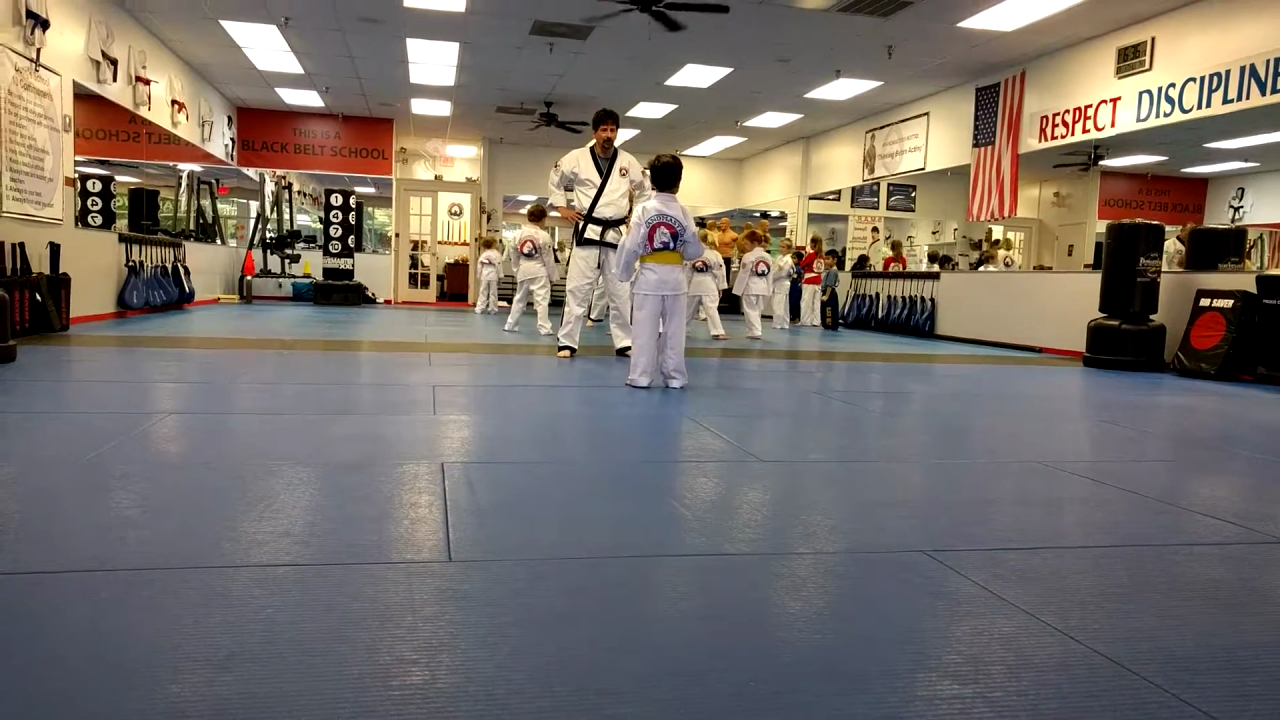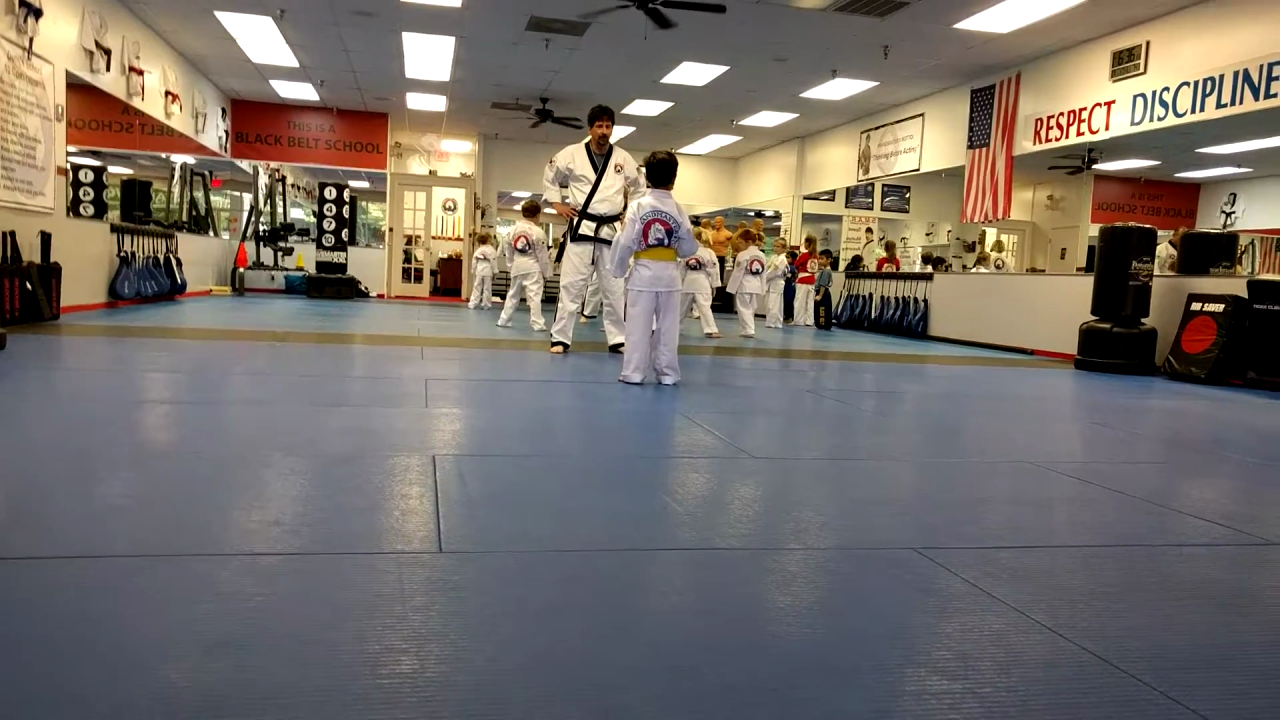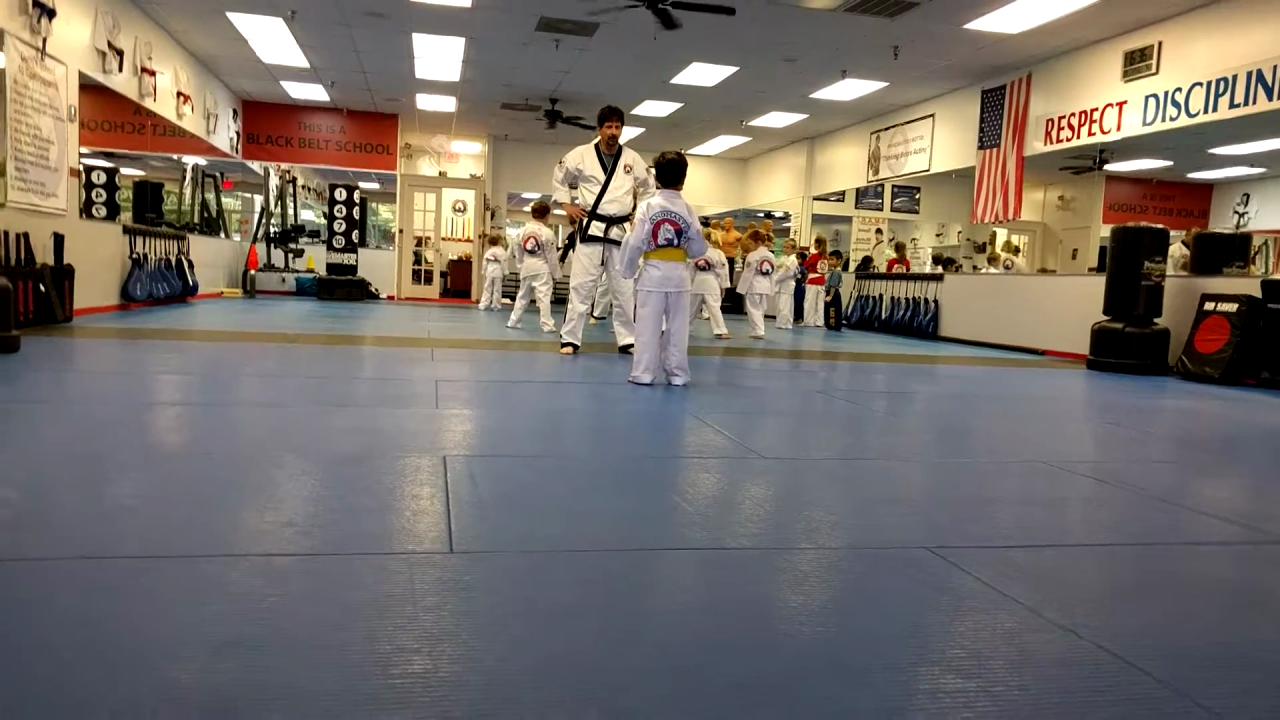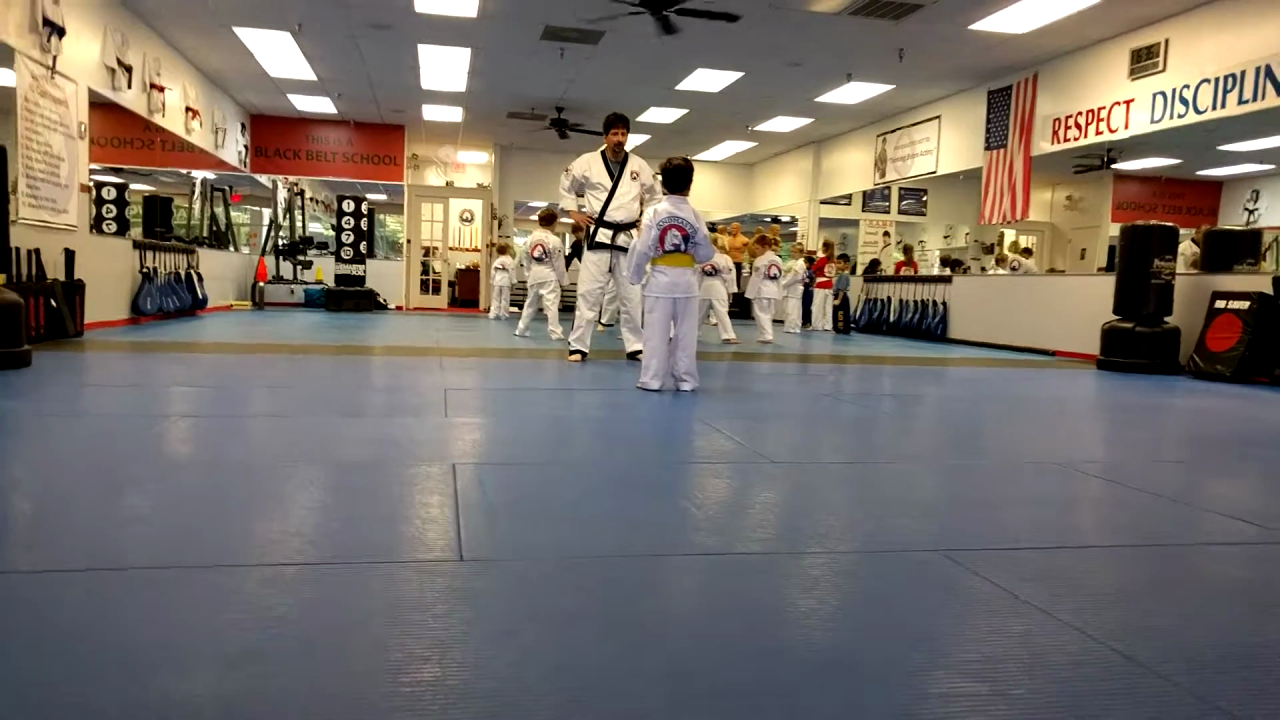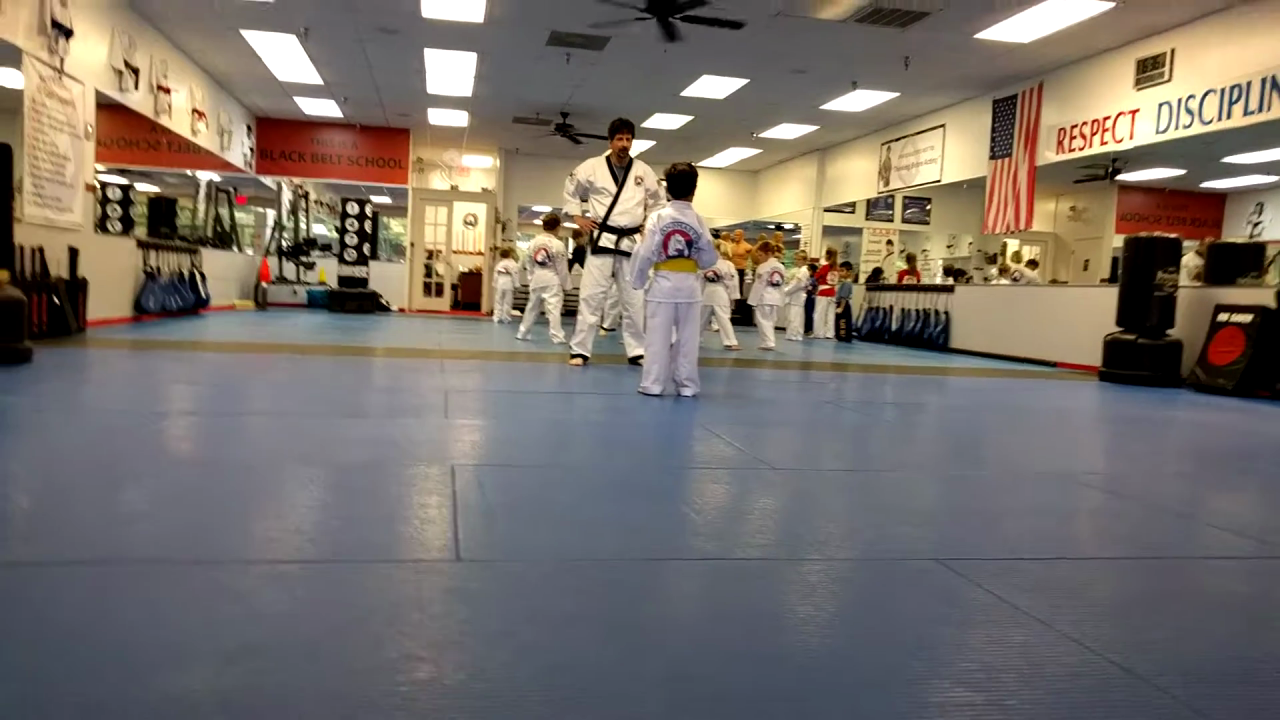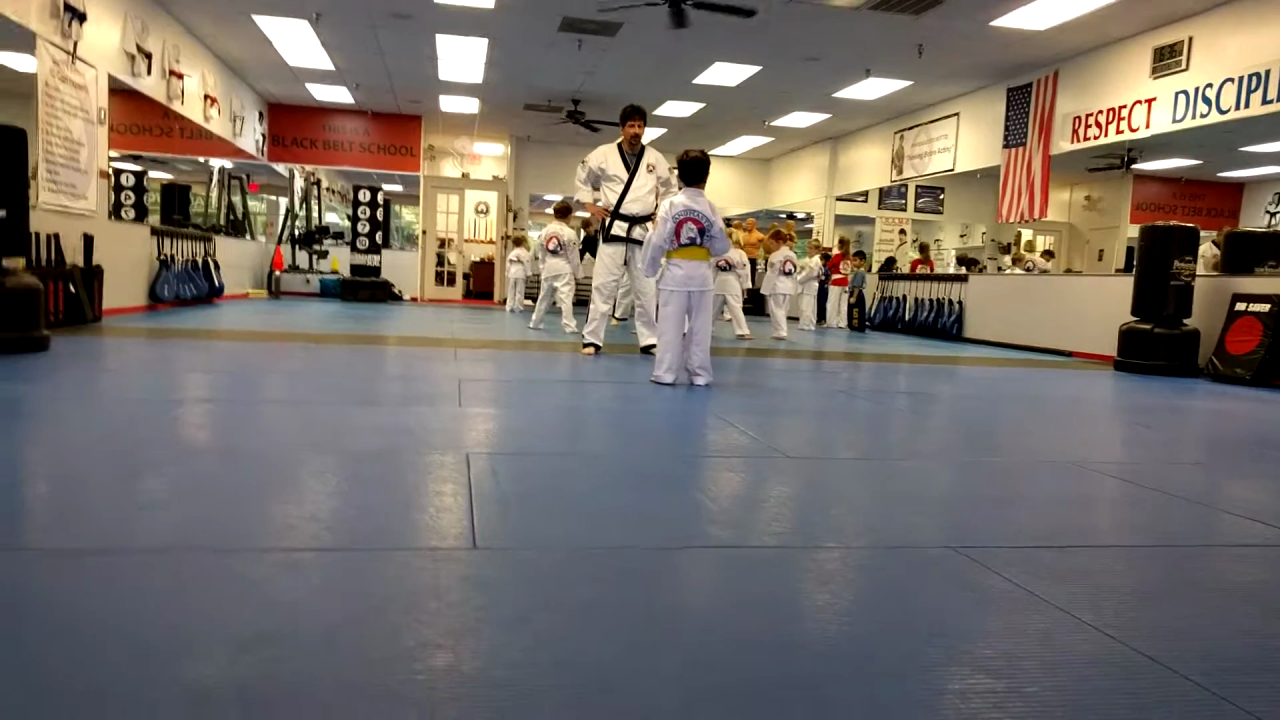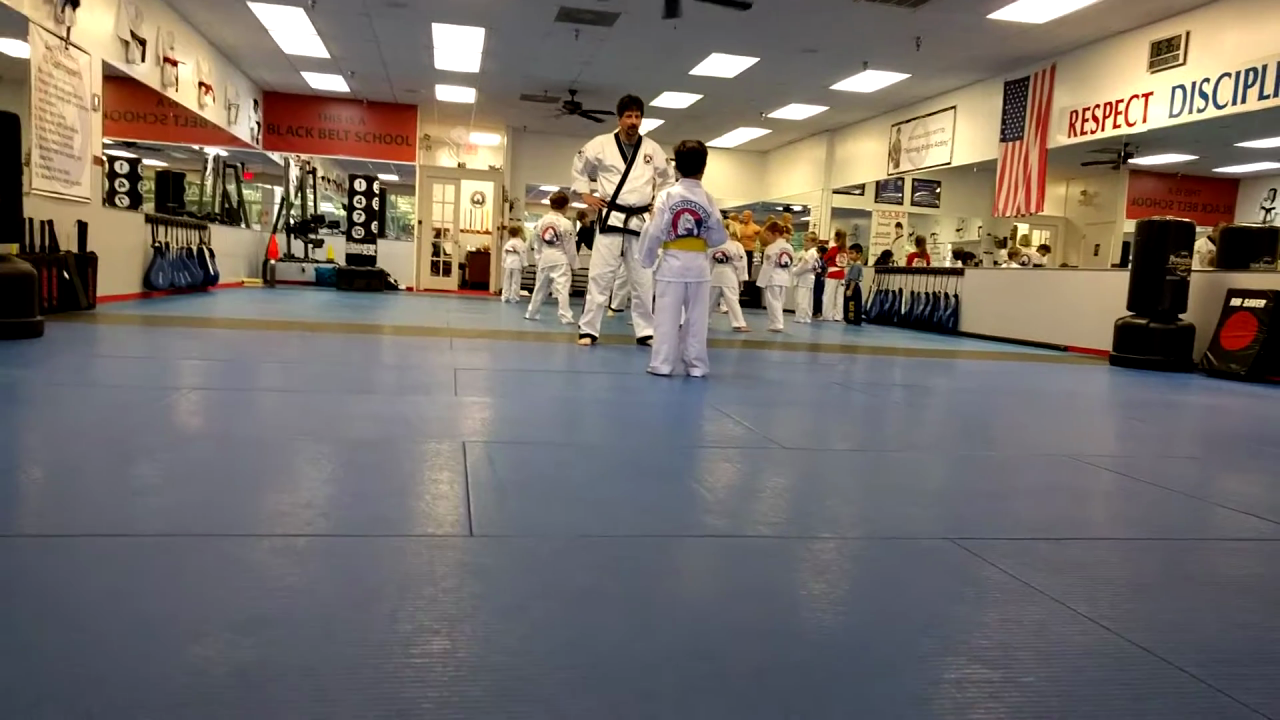
dt=0.1s
person 1, frame 1
left shoulder: (628, 162)
right shoulder: (577, 158)
left elbow: (644, 191)
right elbow: (555, 181)
right wrist: (563, 208)
left hip: (618, 233)
right hip: (588, 232)
left knee: (620, 292)
right knee: (578, 289)
left ankle: (624, 342)
right ankle: (567, 342)
person 1, frame 2
left shoulder: (623, 158)
right shoulder: (572, 154)
left elbow: (639, 188)
right elbow: (550, 177)
right wrist: (558, 204)
left hip: (612, 230)
right hip: (582, 228)
left knee: (614, 289)
right knee: (572, 285)
left ankle: (617, 339)
right ankle: (560, 337)
person 1, frame 3
left shoulder: (633, 159)
right shoulder: (581, 155)
left elbow: (648, 188)
right elbow: (559, 178)
right wrist: (567, 205)
left hip: (622, 230)
right hip: (592, 228)
left knee: (624, 289)
right knee: (581, 285)
left ankle: (627, 340)
right ankle: (570, 339)
person 1, frame 4
left shoulder: (639, 165)
right shoulder: (588, 162)
left elbow: (654, 195)
right elbow: (566, 186)
right wrist: (574, 212)
left hip: (629, 237)
right hip: (599, 236)
left knee: (632, 295)
right knee: (589, 292)
left ankle: (635, 346)
right ankle: (578, 345)
person 1, frame 5
left shoulder: (643, 171)
right shoulder: (592, 167)
left elbow: (659, 200)
right elbow: (571, 190)
right wrist: (578, 217)
left hip: (632, 242)
right hip: (603, 240)
left knee: (634, 300)
right knee: (591, 297)
left ankle: (637, 351)
right ankle: (580, 349)
person 1, frame 6
left shoulder: (655, 158)
right shoulder: (604, 154)
left elbow: (670, 188)
right elbow: (582, 178)
right wrist: (590, 205)
left hip: (644, 230)
right hip: (614, 228)
left knee: (646, 289)
right knee: (604, 285)
left ankle: (649, 340)
right ankle: (592, 339)
person 1, frame 7
left shoulder: (652, 149)
right shoulder: (601, 144)
left elbow: (667, 179)
right elbow: (579, 168)
right wrist: (586, 195)
left hip: (641, 220)
right hip: (611, 219)
left knee: (643, 280)
right knee: (600, 276)
left ankle: (645, 331)
right ankle: (588, 330)
person 2, frame 1
left shoulder: (643, 210)
right shoulder: (683, 213)
left elbow: (631, 247)
right elbow: (695, 251)
left wrist: (623, 274)
left hip: (649, 277)
right hip: (675, 278)
left knee: (646, 330)
right knee: (674, 330)
left ankle: (641, 375)
right ankle: (674, 376)
person 2, frame 2
left shoulder: (638, 206)
right shoulder: (678, 209)
left elbow: (626, 243)
right elbow: (689, 248)
left wrist: (618, 270)
left hip: (643, 273)
right hip: (669, 274)
left knee: (639, 326)
right knee: (668, 327)
left ankle: (634, 372)
right ankle: (667, 373)
person 2, frame 3
left shoulder: (647, 207)
right shoulder: (687, 210)
left elbow: (635, 243)
right elbow: (698, 249)
left wrist: (627, 271)
left hip: (653, 273)
right hip: (679, 275)
left knee: (648, 326)
right knee: (677, 327)
left ankle: (644, 372)
right ankle: (677, 373)
person 2, frame 4
left shoulder: (654, 212)
right shoulder: (694, 215)
left elbow: (642, 249)
right elbow: (705, 253)
left wrist: (634, 276)
left hip: (660, 279)
right hip: (687, 280)
left knee: (656, 332)
right knee: (685, 332)
left ankle: (652, 378)
right ankle: (686, 379)
person 2, frame 5
left shoulder: (657, 218)
right shoulder: (698, 221)
left elbow: (645, 254)
right elbow: (709, 259)
left wrist: (637, 281)
left hip: (663, 284)
right hip: (689, 285)
left knee: (658, 337)
right knee: (687, 338)
left ankle: (653, 383)
right ankle: (687, 384)
person 2, frame 6
left shoulder: (670, 205)
right shoulder: (710, 208)
left elbow: (657, 241)
right elbow: (721, 246)
left wrist: (649, 269)
left hip: (675, 272)
right hip: (702, 274)
left knee: (671, 325)
right knee: (700, 327)
left ankle: (666, 372)
right ankle: (699, 373)
person 2, frame 7
left shoulder: (667, 195)
right shoulder: (708, 199)
left elbow: (654, 232)
right elbow: (718, 238)
left wrist: (646, 260)
left hip: (672, 263)
right hip: (698, 265)
left knee: (667, 316)
right knee: (696, 318)
left ankle: (662, 363)
right ankle: (696, 365)
